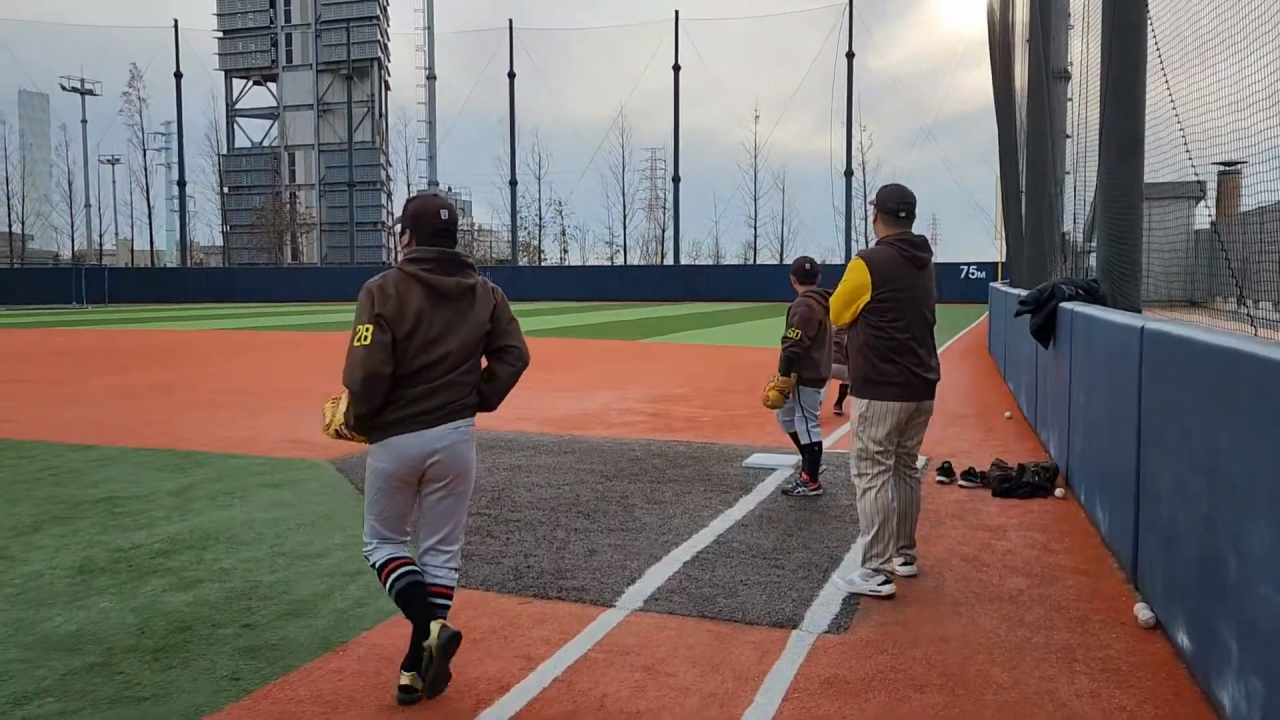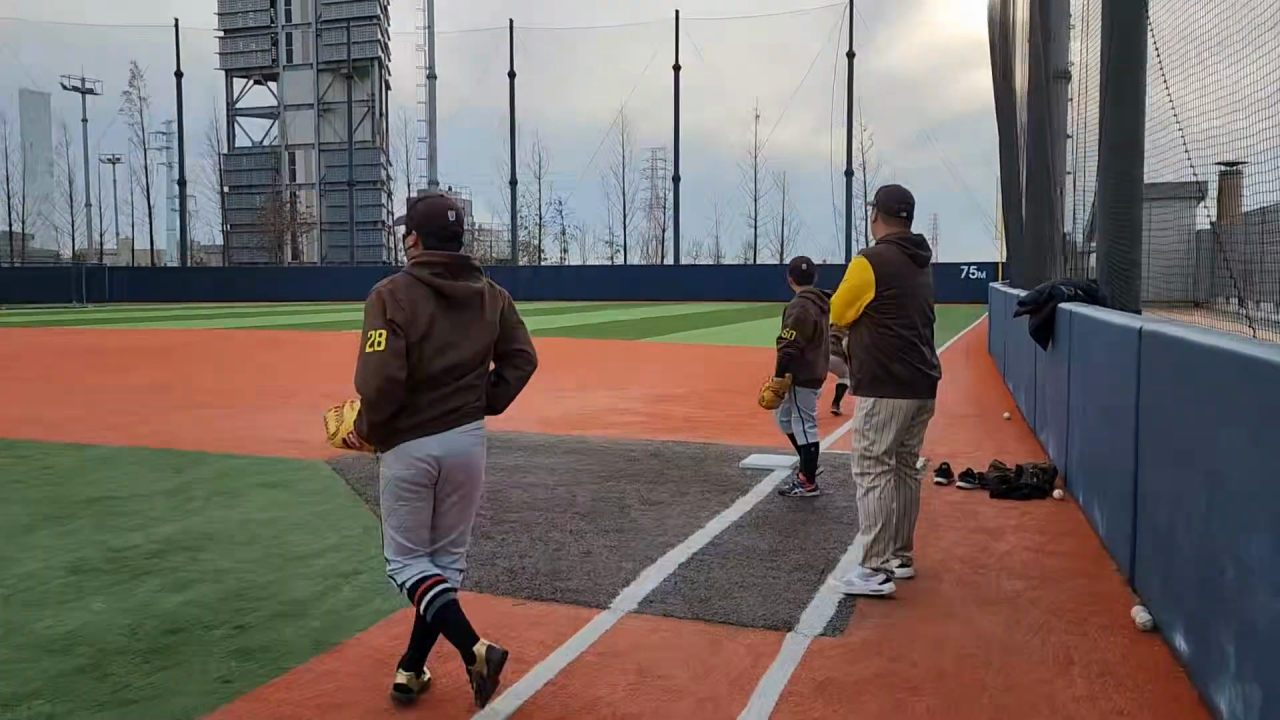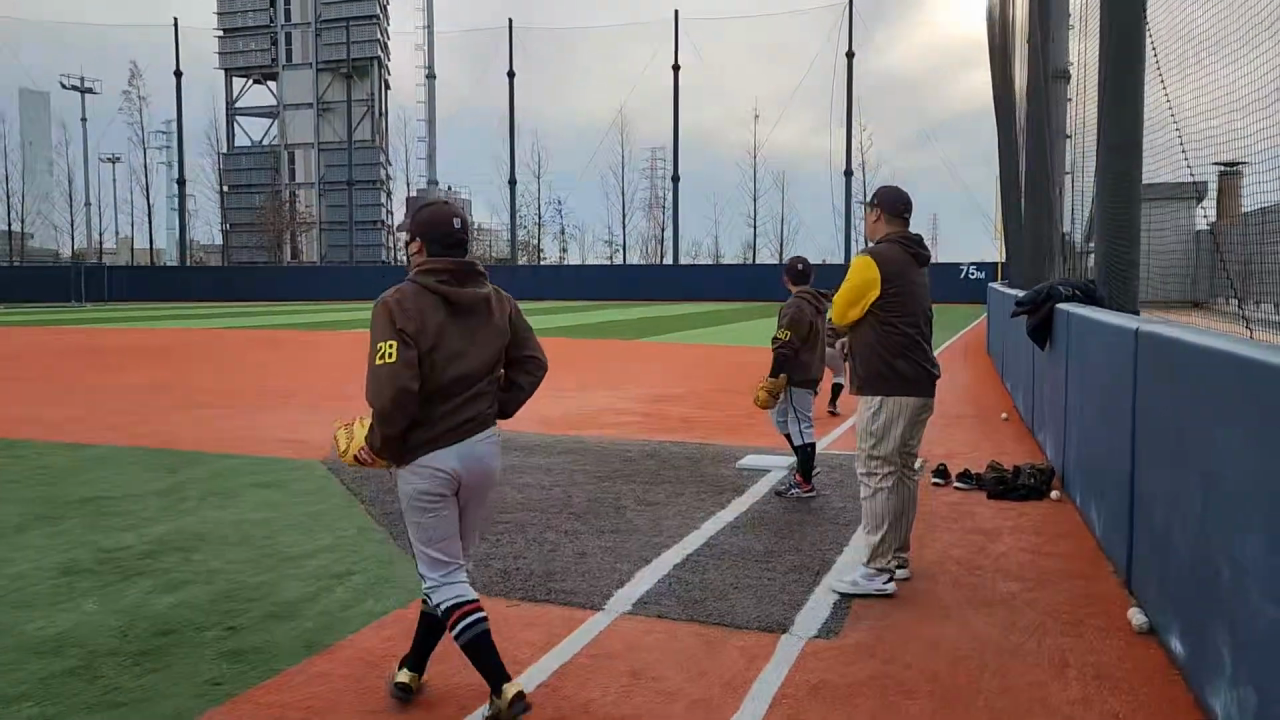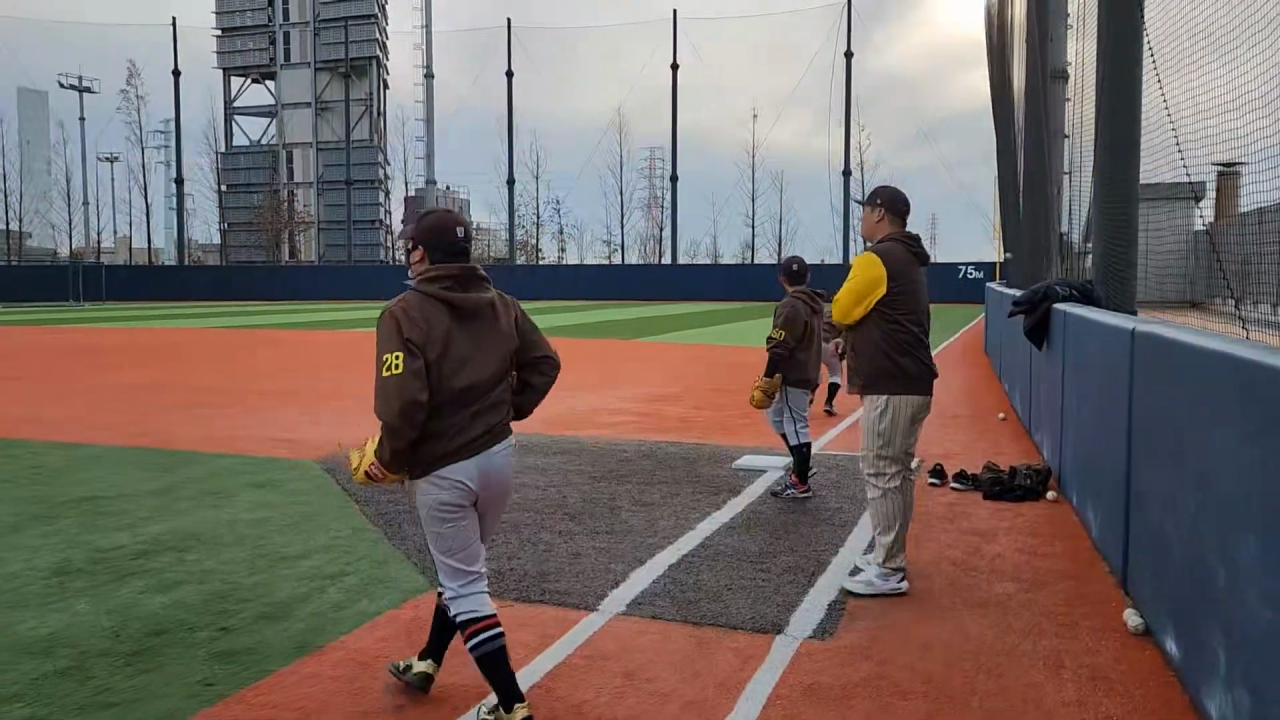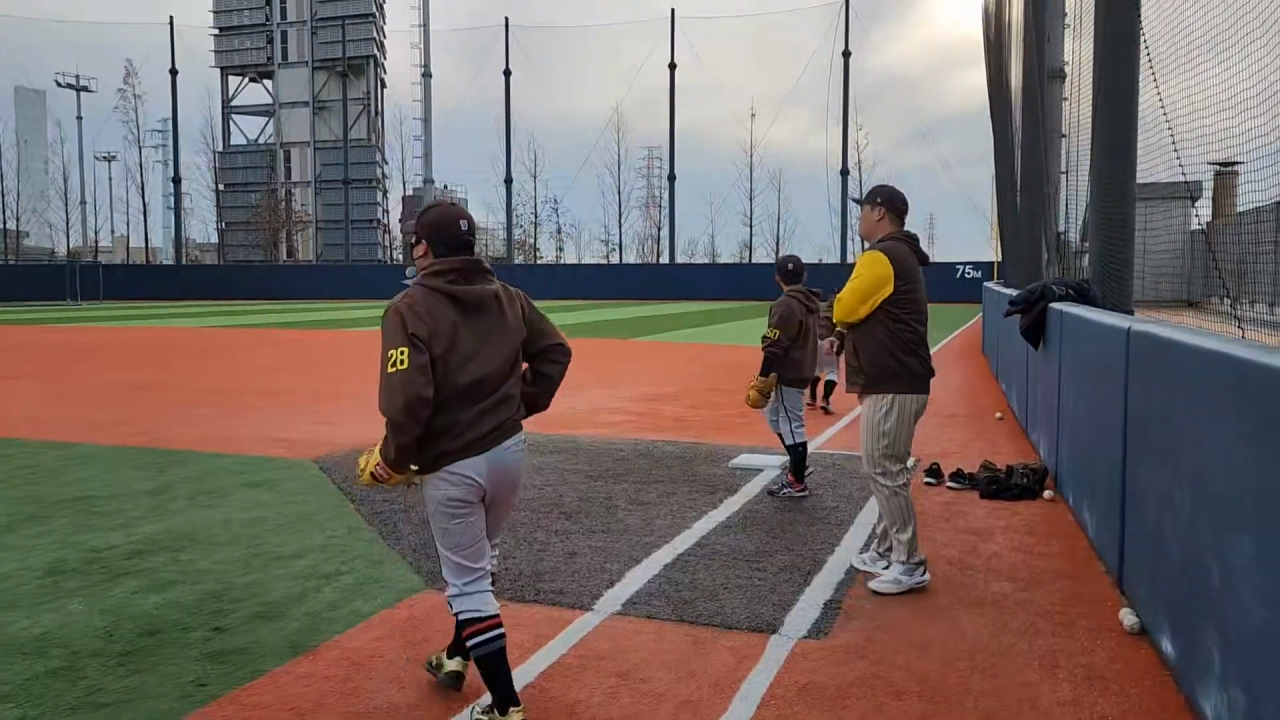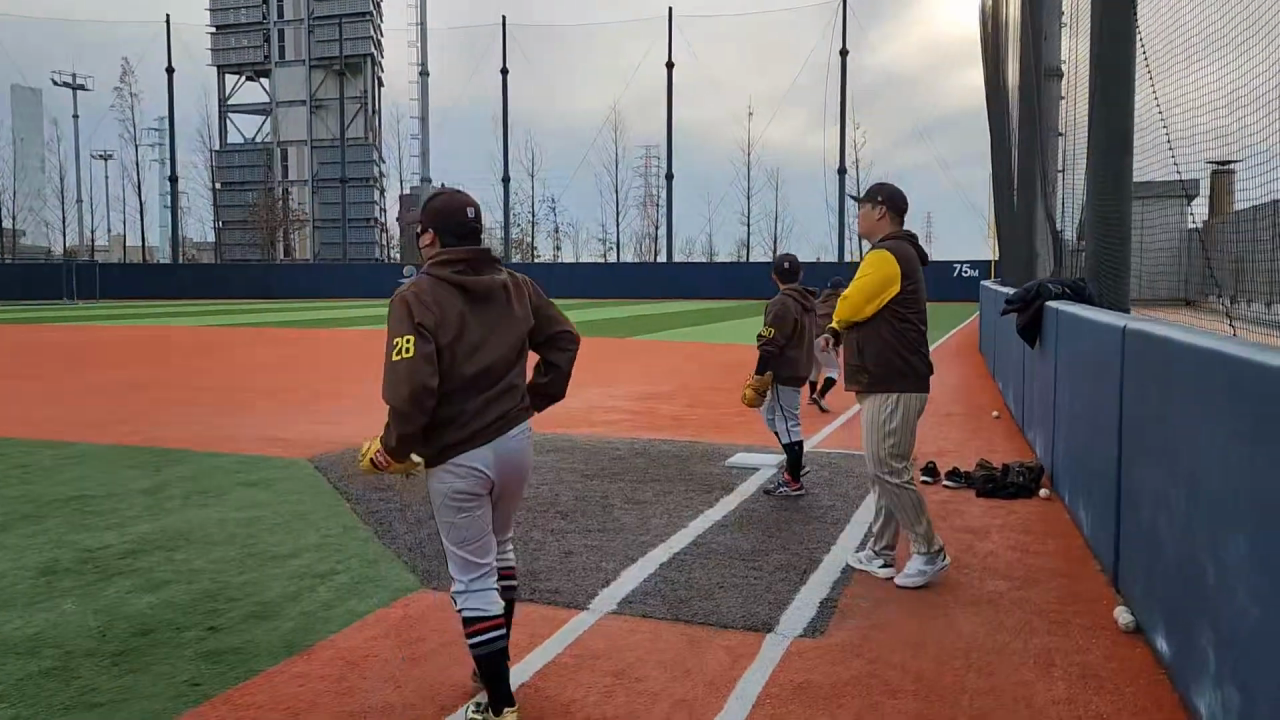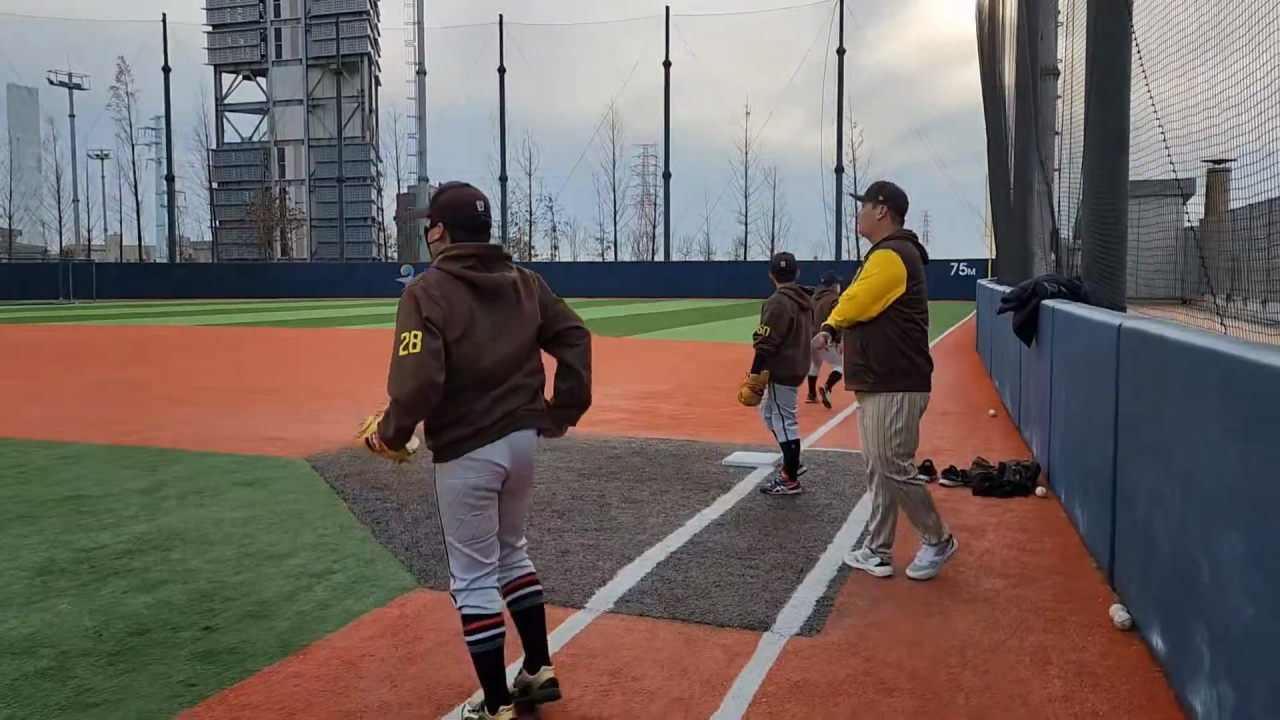
dt=0.1s
person 1, frame 1
left shoulder: (383, 289)
right shoulder: (485, 292)
left elbow: (368, 370)
right elbow: (513, 355)
left wrist: (356, 421)
right wrist: (476, 400)
left hip: (395, 438)
right hip: (455, 436)
left knee: (383, 540)
right knee: (441, 553)
left ankle: (428, 631)
right ankle: (416, 670)
person 1, frame 2
left shoulder: (390, 294)
right shoulder: (491, 294)
left elbow: (381, 378)
right elbow: (521, 358)
left wrist: (367, 431)
right wrist: (483, 404)
left hip: (408, 446)
right hip: (468, 441)
left knee: (404, 559)
right knee: (446, 558)
left ankle: (475, 650)
right ankle: (411, 670)
person 1, frame 3
left shoulder: (398, 302)
right shoulder: (497, 300)
left elbow: (393, 390)
right elbow: (531, 364)
left wrist: (378, 444)
right wrist: (492, 408)
left hip: (424, 458)
right hip: (482, 449)
left knee: (441, 574)
right knee: (453, 564)
right ankle: (411, 669)
person 1, frame 4
left shoulder: (403, 313)
right shoulder: (501, 304)
left elbow: (402, 401)
right elbow: (543, 363)
left wrist: (388, 458)
left hip: (440, 468)
right hip: (498, 456)
left knee: (464, 586)
right knee: (466, 569)
right ankle: (428, 663)
person 1, frame 5
left shoulder: (408, 308)
right shoulder: (508, 297)
left elbow: (408, 398)
right elbow: (555, 353)
left wrist: (395, 456)
right wrist: (520, 405)
left hip: (449, 464)
right hip: (508, 452)
left knee: (469, 583)
right knee: (474, 564)
right ankle: (456, 659)
person 1, frame 6
left shoulder: (416, 296)
right shoulder: (515, 285)
left elbow: (412, 386)
right elbow: (564, 340)
left wrist: (393, 445)
right wrist: (539, 396)
left hip: (457, 455)
right hip: (516, 442)
left knee: (471, 578)
right knee: (496, 551)
right ankle: (500, 666)
person 1, frame 7
left shoulder: (426, 291)
right shoulder: (524, 282)
left elbow: (418, 381)
right elbow: (574, 337)
left wrist: (390, 433)
right wrist: (562, 408)
left hip: (466, 451)
right hip: (523, 440)
left knee: (475, 576)
right knee: (510, 553)
right ankle: (539, 669)
person 2, frame 1
left shoulder: (868, 263)
right shoulder: (924, 264)
left elbow: (838, 314)
right wrist: (874, 316)
left hip: (880, 389)
right hip: (920, 387)
left knee: (872, 476)
right knee: (906, 471)
left ankle: (876, 572)
right ankle: (904, 554)
person 2, frame 2
left shoulder: (870, 261)
right shoulder: (919, 264)
left elbow: (839, 313)
right wrist: (867, 322)
left hip: (885, 388)
right hip: (920, 385)
left knee: (871, 474)
right knee: (904, 471)
left ankle: (873, 571)
right ankle: (900, 556)
person 2, frame 3
left shoulder: (872, 260)
right shoulder: (916, 262)
left elbow: (841, 313)
left wrist: (856, 313)
right wrist: (865, 324)
left hip: (887, 387)
right hip: (918, 385)
left knee: (876, 474)
right knee: (902, 472)
left ankle: (877, 571)
right ankle: (897, 557)
person 2, frame 4
left shoulder: (876, 258)
right shoulder: (906, 259)
left elbow: (842, 310)
left wrist: (847, 314)
right wrist: (847, 339)
left hip: (890, 386)
right hip: (910, 383)
left knee: (881, 473)
right knee: (896, 471)
left ankle: (889, 568)
right ankle: (890, 558)
person 2, frame 5
left shoulder: (880, 257)
right shoulder: (901, 256)
left elbow: (844, 309)
left wrist: (843, 316)
right wrist: (843, 337)
left hip: (890, 385)
right hip: (904, 382)
left knee: (884, 471)
right knee: (892, 469)
left ankle: (909, 564)
right ankle: (885, 554)
person 2, frame 6
left shoulder: (886, 256)
right shoulder: (887, 255)
left elbow: (851, 307)
right elbow: (851, 307)
left wrist: (838, 320)
right wrist: (833, 332)
left hip: (894, 385)
right hip: (880, 383)
left knee: (889, 470)
right knee: (881, 469)
left ankle: (929, 550)
right ankle: (881, 552)
person 2, frame 7
left shoulder: (891, 256)
right shoulder: (884, 255)
left elbow: (854, 307)
right elbow: (850, 304)
left wrist: (839, 316)
right wrist: (830, 328)
left hip: (896, 385)
right hip: (878, 382)
left knee: (893, 469)
right knee: (880, 468)
left ankle: (938, 541)
right ankle: (878, 551)
person 3, frame 1
left shoulder: (803, 306)
right shoulder: (821, 303)
left elbow: (794, 346)
left wrist: (783, 376)
right wrist: (787, 373)
left hip: (805, 375)
right hip: (813, 372)
left knee: (807, 424)
right knee: (786, 415)
left ankle: (811, 481)
right ankle: (810, 463)
person 3, frame 2
left shoulder: (799, 307)
right shoulder: (819, 304)
left elbow: (789, 347)
left wrist: (778, 378)
left hip: (802, 375)
right hip: (812, 372)
left knee: (804, 424)
right knee: (785, 415)
left ankle: (808, 482)
right ankle: (808, 464)
person 3, frame 3
left shoulder: (795, 307)
right shoulder: (816, 304)
left elbow: (784, 348)
left wrist: (772, 379)
left hip: (797, 376)
right hip: (808, 372)
left knee: (800, 425)
right knee: (782, 416)
left ankle: (804, 483)
right ankle: (805, 465)
person 3, frame 4
left shoulder: (790, 306)
right shoulder: (813, 304)
left elbow: (779, 347)
left wrist: (767, 378)
left hip: (793, 375)
right hip: (806, 372)
left knee: (796, 425)
right knee: (777, 415)
left ankle: (800, 484)
right ankle: (801, 465)
person 3, frame 5
left shoulder: (785, 305)
right shoulder: (809, 303)
left elbow: (774, 346)
left wrist: (762, 377)
left hip: (788, 374)
right hip: (801, 371)
left knee: (791, 424)
right knee: (774, 414)
left ankle: (797, 482)
right ankle: (798, 465)
person 3, frame 6
left shoulder: (781, 304)
right shoulder: (806, 302)
left elbow: (769, 345)
left wrist: (757, 376)
left hip: (785, 372)
right hip: (798, 369)
left knee: (787, 423)
right knee: (771, 413)
left ankle: (793, 481)
right ankle: (794, 464)
person 3, frame 7
left shoulder: (777, 302)
right shoulder: (803, 301)
left elbow: (765, 343)
left wrist: (754, 374)
left hip: (781, 371)
right hip: (795, 368)
left knee: (784, 421)
right knee: (769, 412)
left ankle: (790, 480)
right ankle: (792, 463)
